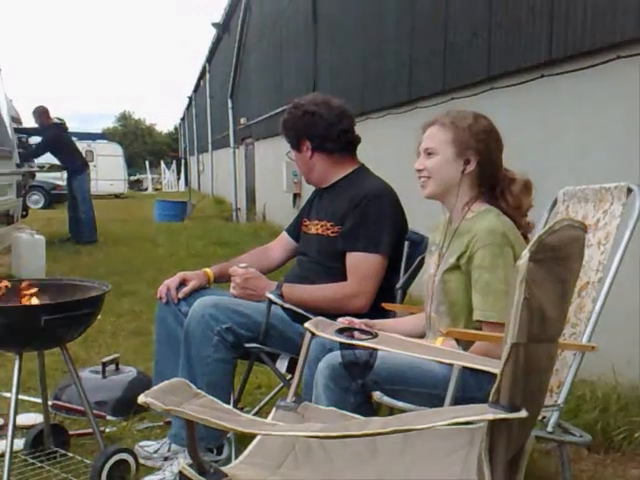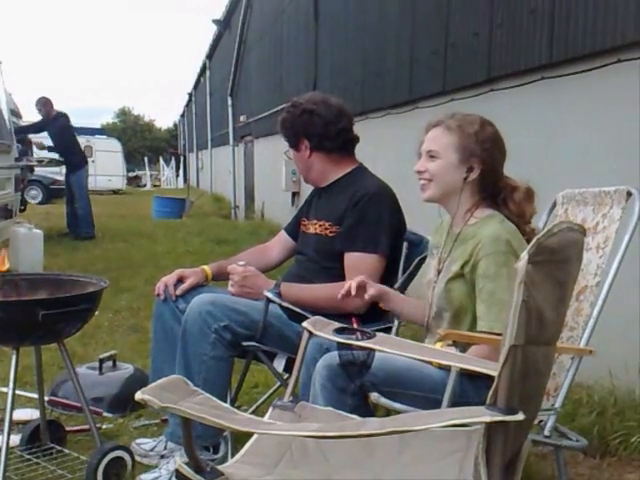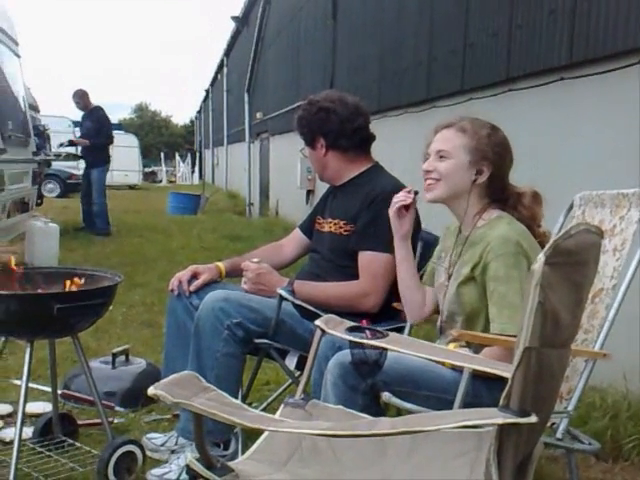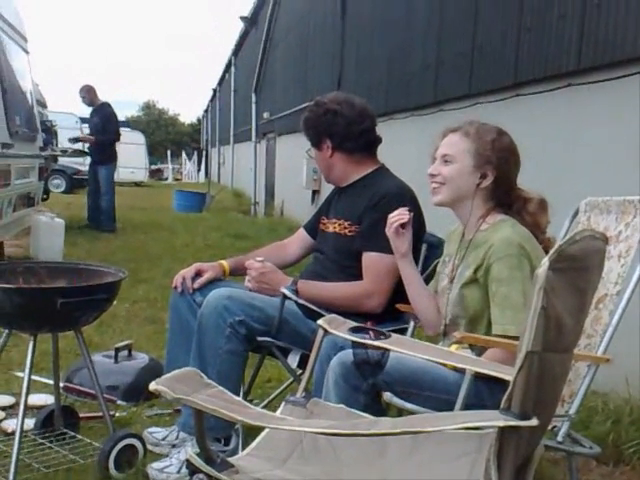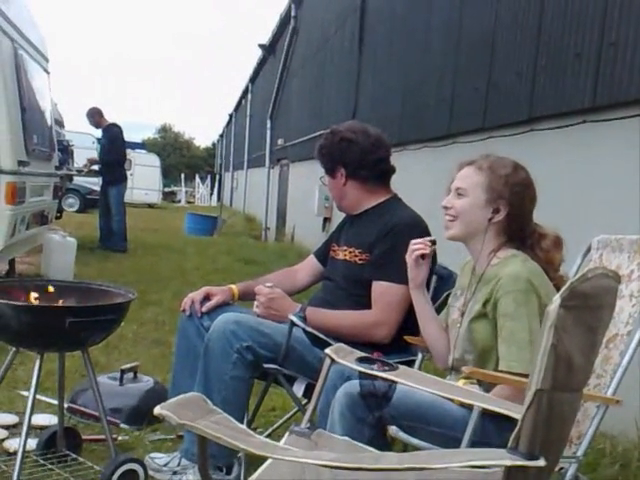
dt=0.7s
person 1, frame 1
left shoulder: (371, 197)
right shoulder: (322, 195)
left elbow: (358, 297)
right elbow: (274, 251)
left wrist: (272, 290)
right wrist: (209, 273)
right hip: (292, 309)
left knee: (210, 314)
right knee: (177, 300)
left ankle: (202, 448)
right ankle: (181, 428)
person 1, frame 2
left shoulder: (370, 197)
right shoulder: (321, 195)
left elbow: (356, 297)
right elbow: (272, 250)
left wrist: (270, 289)
right wrist: (206, 271)
right hip: (290, 308)
left knee: (207, 312)
right knee: (174, 298)
left ankle: (198, 445)
right ankle: (176, 426)
person 1, frame 3
left shoulder: (383, 195)
right shoulder: (337, 193)
left elbow: (370, 296)
right elbow: (287, 247)
left wrist: (284, 287)
right wrist: (220, 268)
right hip: (303, 305)
left knee: (221, 309)
right knee: (190, 293)
left ankle: (211, 442)
right ankle: (189, 423)
person 1, frame 4
left shoulder: (390, 197)
right shoulder: (342, 194)
left elbow: (373, 296)
right elbow: (291, 247)
left wrist: (287, 287)
right wrist: (223, 265)
right hip: (308, 304)
left knee: (224, 306)
right knee: (192, 291)
left ankle: (210, 438)
right ankle: (189, 417)
person 1, frame 5
left shoulder: (401, 227)
right shoulder: (353, 222)
left elbow: (381, 326)
right elbow: (300, 274)
left wrist: (296, 313)
right wrist: (234, 290)
right hip: (315, 332)
left knee: (232, 330)
right knee: (200, 314)
right ankle: (193, 444)
person 2, frame 1
left shoulder: (489, 232)
right shoulder: (447, 227)
left elbow: (494, 346)
left wrist: (417, 354)
right wrist: (373, 326)
left hip: (480, 376)
right hip: (444, 360)
left knee: (339, 367)
right knee: (324, 347)
person 2, frame 2
left shoulder: (494, 239)
right shoulder: (446, 229)
left elbow: (494, 352)
left wrist: (415, 356)
right wrist: (385, 295)
left hip: (478, 381)
right hip: (443, 363)
left knee: (337, 368)
right knee: (323, 346)
person 2, frame 3
left shoulder: (503, 239)
right shoulder: (455, 232)
left elbow: (507, 354)
right elbow: (417, 312)
left wrist: (426, 360)
right wrist: (401, 238)
left hip: (492, 383)
right hip: (455, 363)
left knee: (348, 366)
right knee: (335, 345)
person 2, frame 4
left shoulder: (506, 243)
right shoulder: (459, 236)
left elbow: (509, 355)
right elbow: (435, 323)
left wrist: (436, 368)
right wrist: (403, 256)
left hip: (493, 385)
right hip: (457, 365)
left knee: (350, 365)
right knee: (337, 344)
person 2, frame 5
left shoulder: (515, 277)
right shoulder: (471, 270)
left elbow: (517, 393)
right elbow: (446, 358)
left wrist: (458, 405)
right wrist: (416, 286)
left hip: (502, 423)
right hip: (467, 402)
left knee: (356, 396)
person 3, frame 1
left shoulder: (53, 134)
right shoulder: (51, 128)
left elbow: (35, 152)
left hip: (79, 170)
right hip: (73, 170)
left knee: (84, 205)
right knee: (73, 204)
left ankle: (90, 237)
right ankle: (76, 235)
person 3, frame 2
left shoulder: (62, 123)
right shoulder: (49, 121)
left elbow: (65, 148)
right elbow: (30, 128)
left wrist: (45, 147)
right wrist: (11, 131)
left hip: (78, 165)
right hip: (71, 165)
left knee: (81, 200)
right knee: (70, 200)
left ankle: (88, 232)
right ankle: (74, 230)
person 3, frame 3
left shoulder: (100, 116)
right shoulder: (85, 117)
left elbow: (108, 140)
left wrist: (88, 143)
right wrist: (71, 142)
left hip: (99, 163)
right hip: (89, 163)
left knee: (97, 197)
right knee: (85, 196)
left ankle: (103, 228)
right ankle: (89, 224)
person 3, frame 4
left shoulder: (108, 112)
right shoulder: (94, 112)
left elbow: (115, 137)
left wrist: (94, 140)
right wrist: (81, 138)
left hip: (106, 160)
right hip: (95, 159)
left knee: (106, 194)
right knee: (92, 192)
left ankle: (108, 224)
right ankle: (94, 221)
person 3, frame 5
left shoulder: (115, 132)
right shoulder: (106, 132)
left elbow: (120, 157)
left wrist: (98, 160)
right wrist: (96, 161)
left hip: (116, 180)
right hip: (107, 179)
left knee: (117, 213)
right knee: (104, 212)
left ankle: (120, 245)
right ankle: (106, 242)
